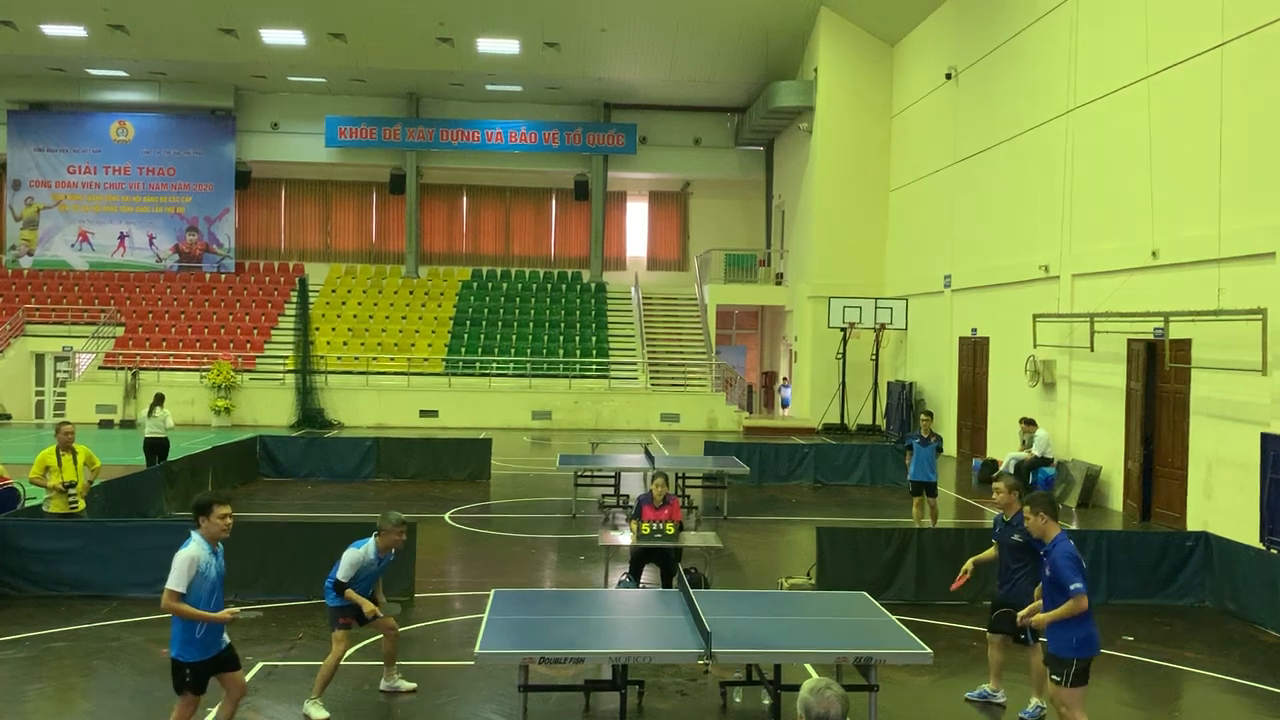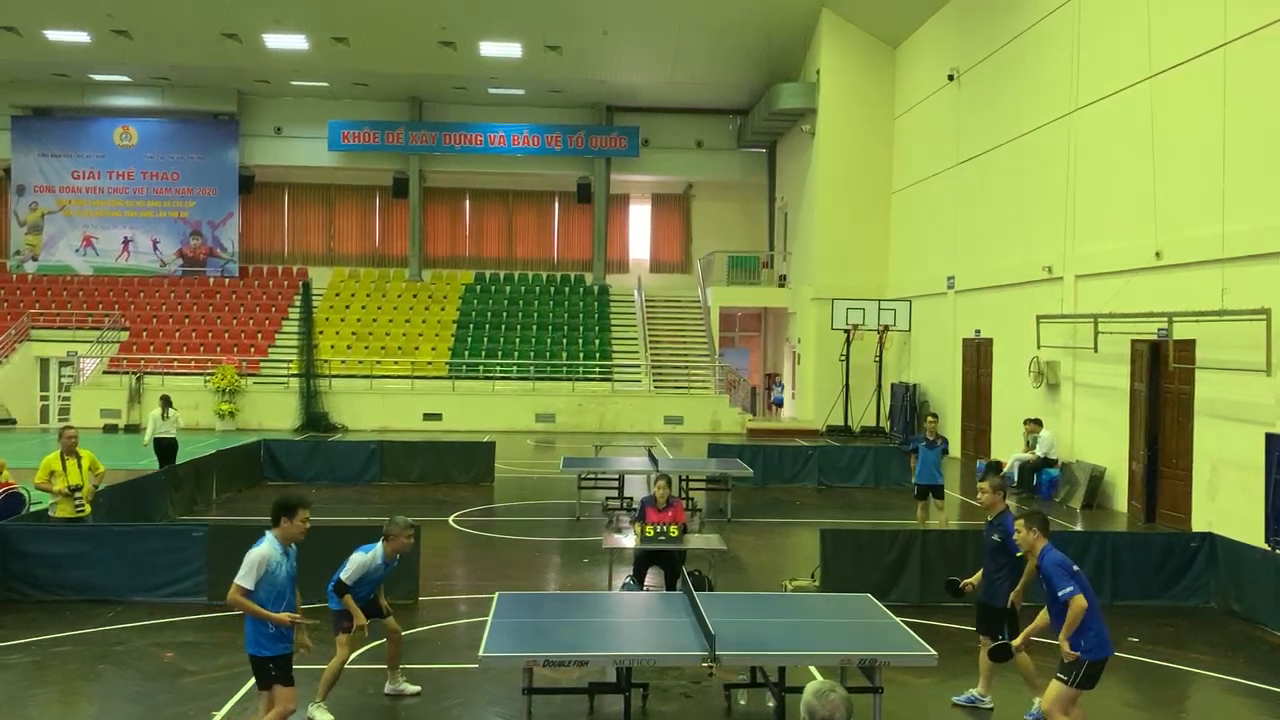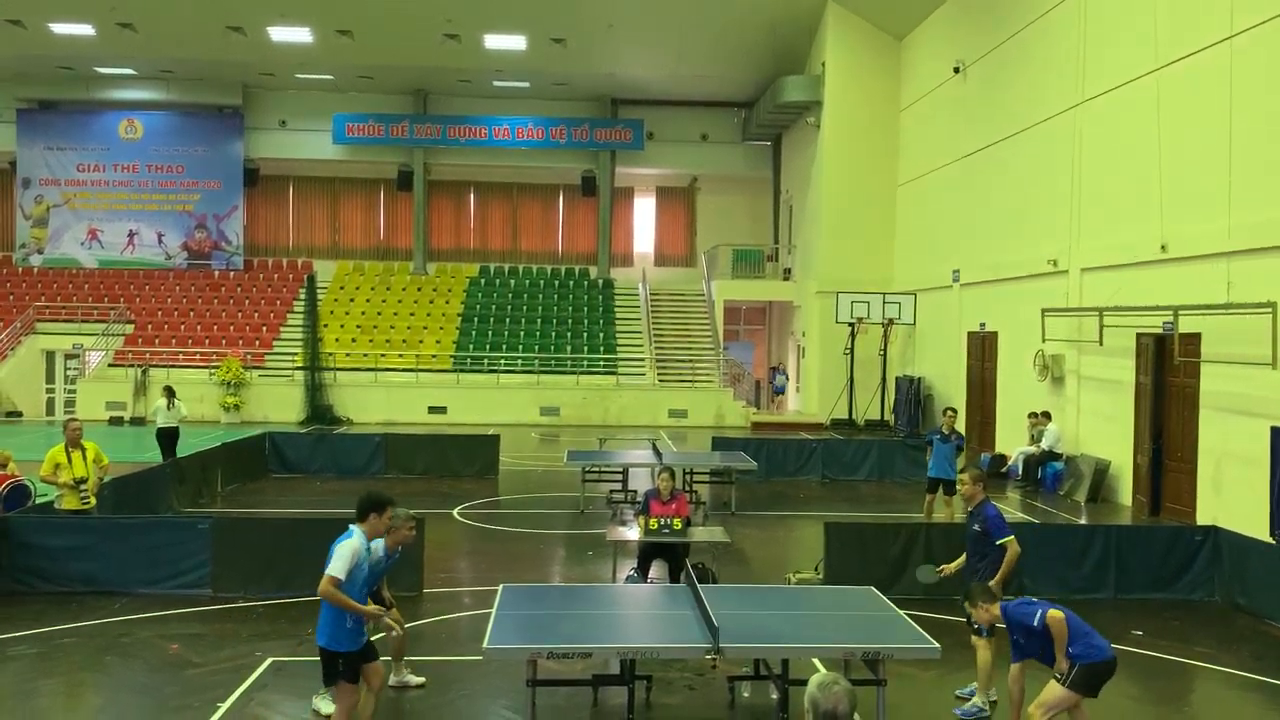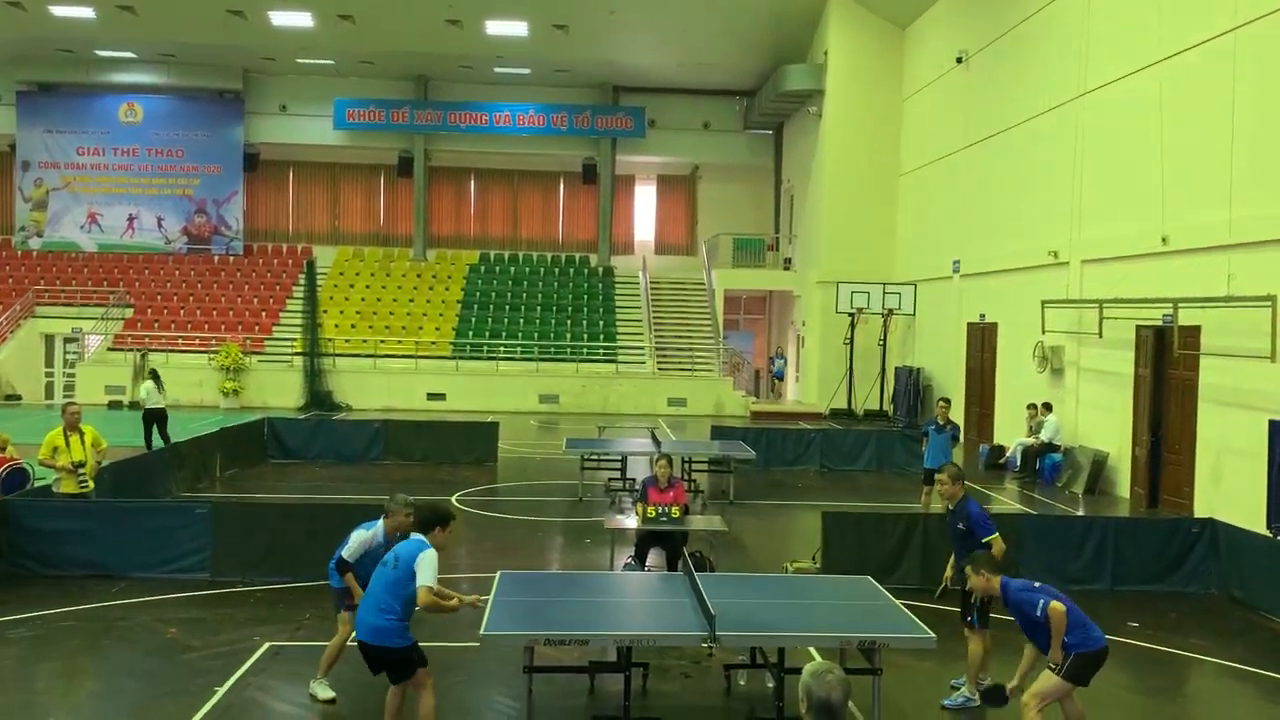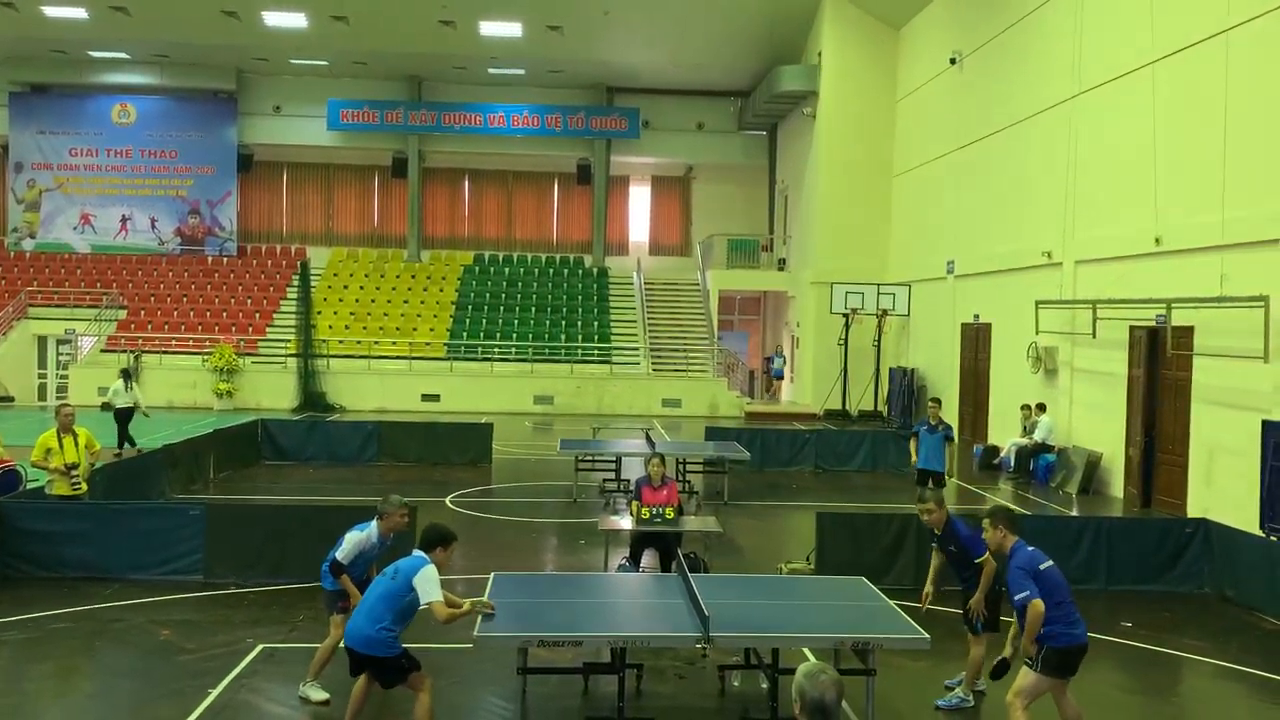
dt=0.5s
person 1, frame 1
left shoulder: (1029, 525)
right shoulder: (999, 521)
right wrist: (973, 560)
left hip: (1024, 597)
right hip: (1003, 593)
left knee: (1031, 647)
right knee: (994, 639)
right ankle: (995, 689)
person 1, frame 2
left shoulder: (1009, 525)
right shoulder: (990, 522)
left elbow: (1033, 560)
left wrist: (1018, 591)
right wrist: (977, 578)
left hip: (1003, 599)
right hip: (987, 596)
right knee: (985, 642)
left ankle: (1039, 699)
right ankle: (982, 694)
person 1, frame 3
left shoulder: (990, 514)
right shoulder: (972, 512)
left elbow: (1014, 549)
left wrist: (998, 580)
right wrist: (953, 566)
left hip: (986, 586)
right hip: (974, 584)
left knee: (980, 640)
right knee: (983, 637)
right ankle: (985, 687)
person 1, frame 4
left shoulder: (973, 512)
right shoulder: (952, 508)
left elbow: (999, 546)
right wrist: (951, 566)
left knee: (973, 633)
right knee: (979, 631)
left ankle: (971, 692)
right ankle: (981, 677)
person 1, frame 5
left shoulder: (962, 532)
right shoulder: (935, 527)
left elbow: (990, 564)
right elbow: (938, 551)
left wrist: (980, 596)
right wrist: (930, 582)
left hip: (984, 588)
right hip: (969, 585)
left knee: (978, 638)
right knee: (973, 634)
left ankle: (964, 693)
right ankle: (974, 678)
person 2, frame 1
left shoulder: (217, 549)
right shoulder: (189, 554)
right elbow: (168, 603)
right wrist: (213, 617)
left hip: (217, 642)
right hip: (190, 648)
left knee: (238, 689)
person 2, frame 2
left shoulder: (291, 550)
right shoulder: (261, 553)
right elbow: (233, 597)
left wrist: (300, 632)
right wrist: (273, 617)
left hip: (283, 642)
right hip: (266, 645)
person 2, frame 3
left shoulder: (362, 545)
right shoulder: (350, 545)
right elbow: (324, 589)
left wrist: (381, 617)
right wrist: (362, 610)
left hip: (355, 634)
right hip: (338, 638)
left knee: (376, 681)
right knee: (348, 701)
person 2, frame 4
left shoulder: (404, 547)
right shoulder: (426, 553)
right elbow: (424, 601)
left wrist: (462, 598)
right wrist: (452, 606)
left hip: (364, 630)
right hip: (388, 633)
left knee: (401, 680)
right knee: (425, 686)
person 2, frame 5
left shoulder: (406, 563)
right shoulder: (426, 569)
left elbow: (436, 594)
right elbow: (442, 615)
left wrist: (470, 604)
right wrist: (465, 611)
left hip: (353, 635)
right hip: (377, 641)
left knee: (369, 676)
right knee: (423, 687)
person 3, frame 1
left shoulder: (390, 550)
right shoulder: (357, 552)
right elbow: (339, 586)
left wrist: (379, 595)
right wrist: (363, 603)
left hip: (365, 597)
right hip: (340, 598)
left knee: (392, 629)
right knee: (340, 649)
left ankle: (390, 679)
right ankle: (312, 702)
person 3, frame 2
left shoulder: (394, 555)
right shoulder: (364, 557)
right elbow: (339, 588)
left wrist: (380, 598)
right wrist: (357, 615)
left hip: (365, 599)
right hip: (343, 602)
left knee: (395, 632)
right knee: (344, 653)
left ankle: (394, 683)
person 3, frame 3
left shoulder: (396, 548)
right shoulder: (369, 549)
left wrist: (383, 590)
left hip: (369, 591)
left knee: (398, 624)
left ankle: (399, 674)
right ankle: (322, 696)
person 3, frame 4
left shoulder: (395, 534)
right shoulder: (366, 534)
right elbow: (342, 565)
right wrist: (358, 593)
left hip: (366, 577)
right hip: (343, 580)
right knee: (345, 631)
right ankle: (318, 681)
person 3, frame 5
left shoulder: (387, 535)
right shoulder: (359, 535)
right elbow: (336, 567)
left wrist: (372, 583)
right wrist: (354, 595)
left hip: (358, 579)
right hip: (336, 582)
right knee: (337, 634)
right ankle: (308, 684)
person 4, frame 1
left shoulder: (1061, 553)
right shoulder: (1055, 549)
left elbow: (1080, 602)
left wrist: (1046, 617)
right wrist: (1031, 609)
left hip: (1073, 644)
right hip: (1062, 640)
right knee: (1056, 698)
person 4, frame 2
left shoulder: (1051, 564)
right shoulder: (1048, 561)
left elbow: (1080, 604)
right elbow: (1051, 611)
left wrist: (1063, 638)
right wrist: (1023, 636)
left hip: (1088, 650)
right hip: (1084, 647)
person 4, frame 3
left shoulder: (1014, 611)
right shoulder: (1015, 630)
left elbow: (1057, 617)
right elbow: (1015, 679)
left wrist: (1061, 659)
left hip: (1090, 658)
right hip: (1100, 657)
right knee: (1070, 702)
person 4, frame 4
left shoulder: (1016, 592)
right shoulder: (1014, 591)
left elbow: (1058, 610)
right elbow: (1033, 647)
left wrist: (1056, 650)
right wrist: (1018, 680)
left hip: (1082, 648)
right hip: (1090, 645)
left knee: (1030, 703)
right knee: (1060, 691)
person 4, frame 5
left shoulder: (1018, 564)
right shoulder: (1030, 554)
left elbow: (1037, 608)
left wrist: (1026, 643)
right wrist: (1010, 643)
left hip: (1055, 643)
right hip: (1075, 638)
left knee: (1016, 702)
right knee: (1059, 692)
